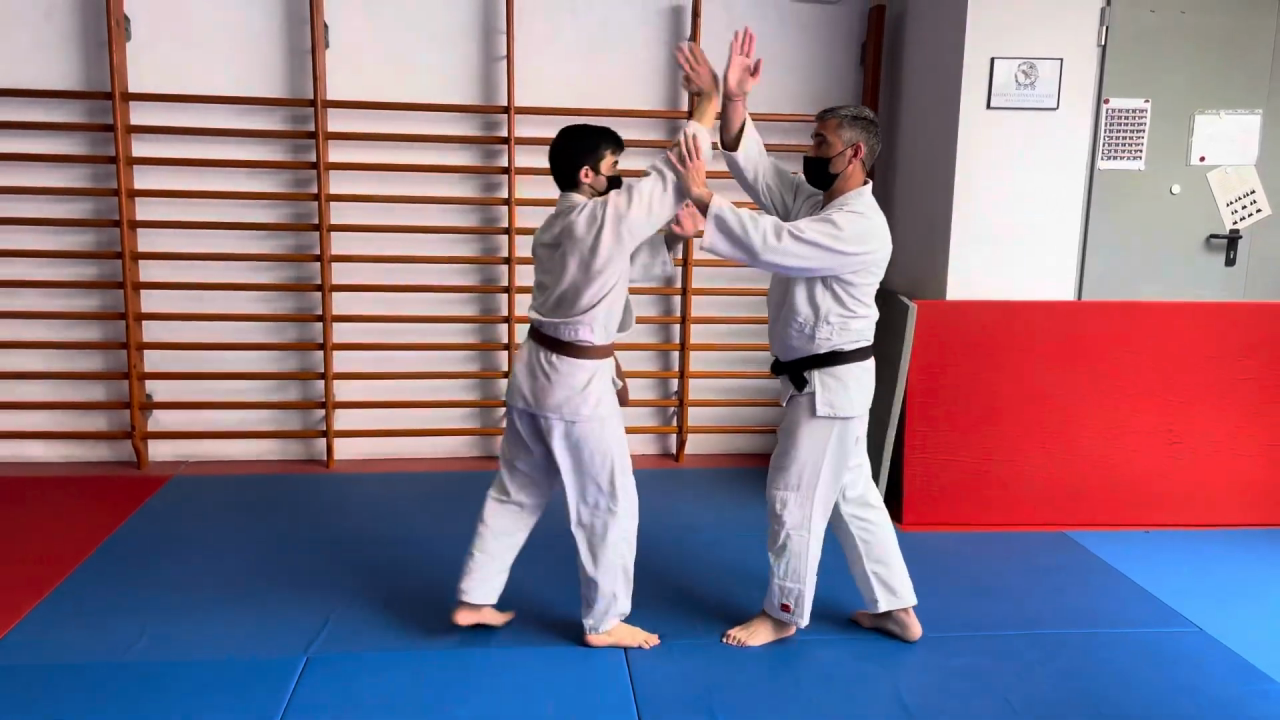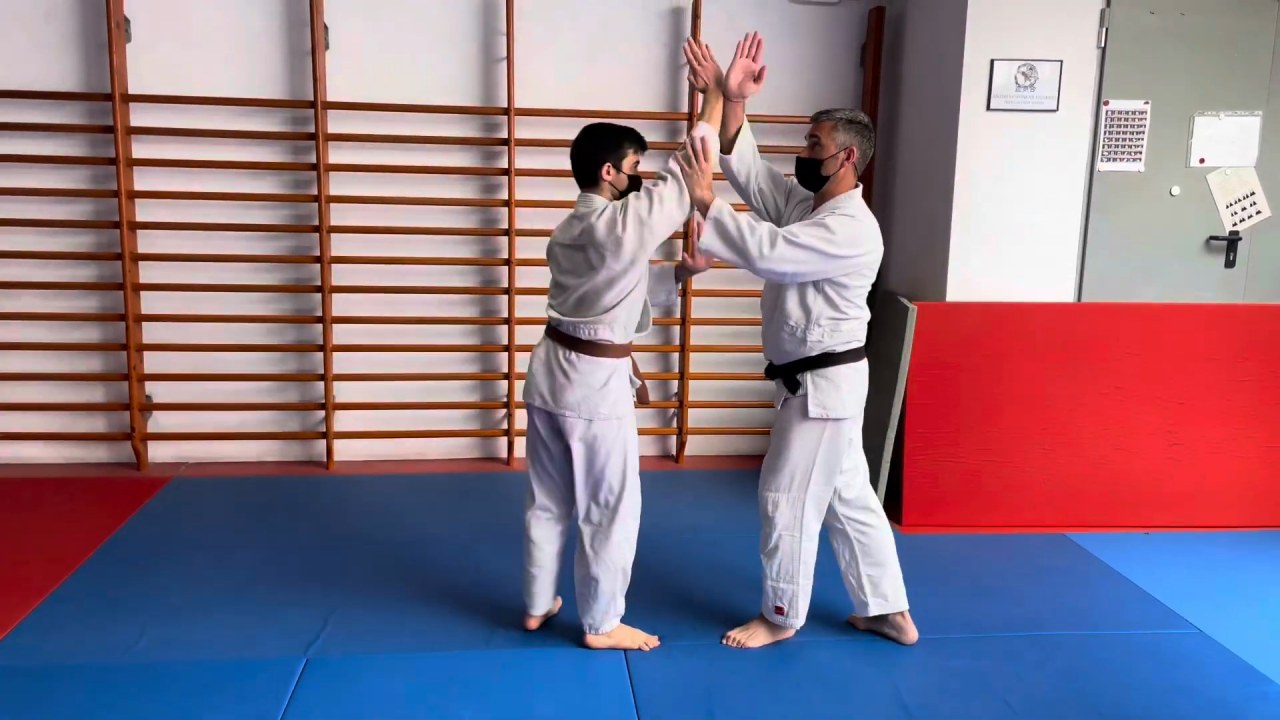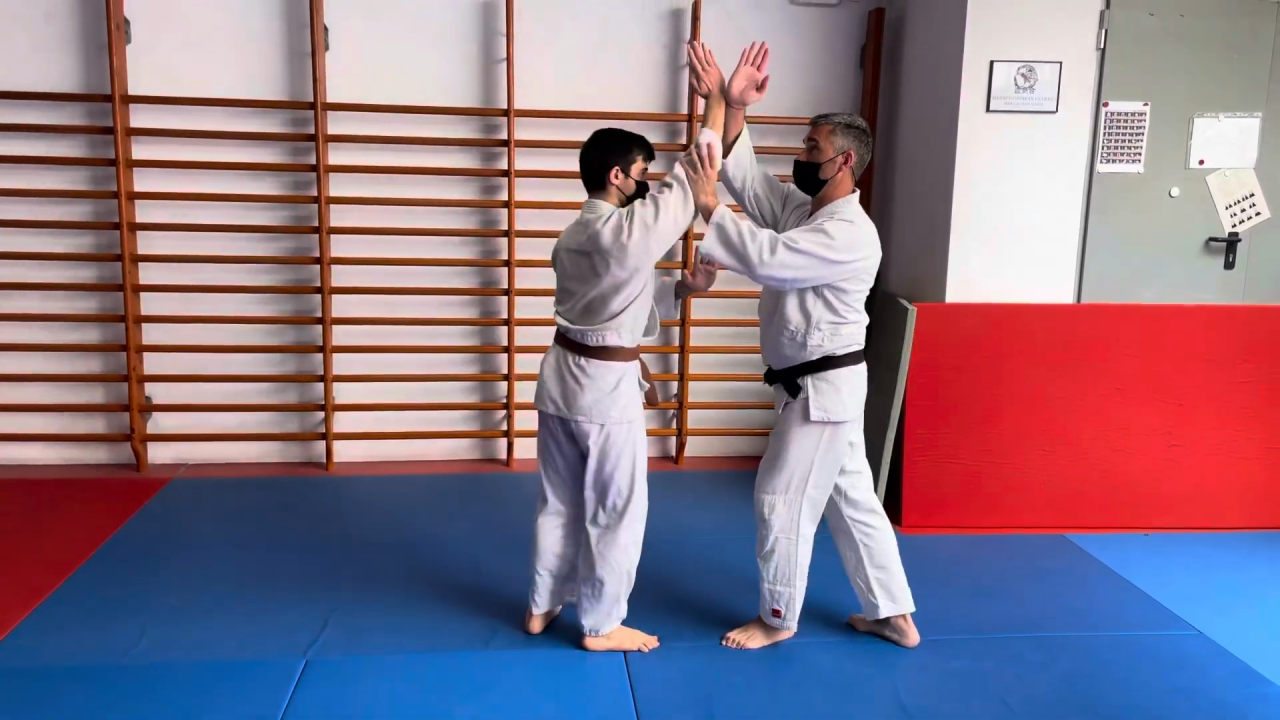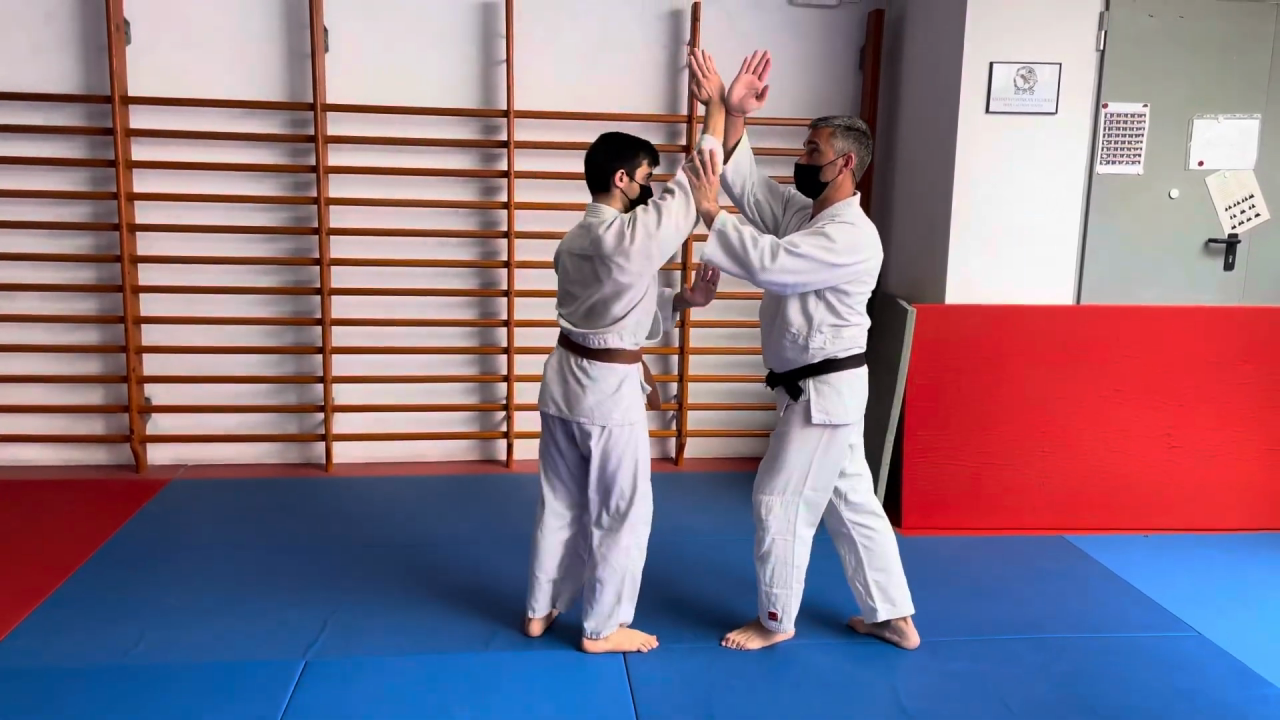
dt=0.1s
person 1, frame 1
left shoulder: (860, 226)
right shoulder: (812, 200)
left elbow: (772, 245)
right elbow: (752, 166)
left wrist: (704, 200)
right wrist: (733, 98)
left hip: (831, 382)
right hip: (824, 378)
left knee: (797, 498)
right knee: (852, 495)
left ankle: (784, 614)
right ankle: (895, 608)
person 1, frame 2
left shoulder: (851, 229)
right shoulder: (804, 203)
left elbow: (768, 250)
right elbow: (748, 168)
left wrist: (706, 202)
right wrist: (732, 100)
left hip: (823, 383)
right hip: (819, 380)
left knee: (788, 500)
right knee: (850, 497)
left ankle: (781, 616)
right ankle: (889, 611)
person 1, frame 3
left shoulder: (851, 233)
right shoulder: (800, 208)
left elbow: (768, 259)
right elbow: (743, 176)
left wrist: (709, 209)
right wrist: (732, 107)
left hip: (822, 388)
right hip: (817, 385)
left knee: (783, 500)
right knee: (852, 499)
left ankle: (777, 618)
right ankle: (893, 614)
person 1, frame 4
left shoulder: (852, 237)
right shoulder: (801, 211)
left elbow: (770, 265)
right elbow: (744, 181)
left wrist: (711, 215)
right wrist: (731, 113)
left hip: (824, 390)
right hip: (817, 387)
left knee: (781, 503)
right knee: (852, 502)
left ankle: (775, 620)
right ankle: (892, 617)
person 2, frame 1
left shoulder: (552, 226)
right shoulder: (606, 219)
right elbow: (670, 172)
left wrist: (671, 229)
right wrist: (708, 99)
left hip: (534, 373)
right hip: (581, 383)
left knee: (515, 497)
right knee: (608, 506)
left ankle: (475, 599)
right ankle: (603, 622)
person 2, frame 2
left shoulder: (566, 231)
right shoulder: (625, 222)
right elbow: (688, 172)
left wrist: (681, 270)
right wrist: (714, 98)
left hip: (550, 371)
right hip: (597, 382)
left knee: (547, 499)
right knee: (610, 508)
left ankle: (536, 602)
right ankle: (601, 622)
person 2, frame 3
left shoulder: (571, 239)
right shoulder: (633, 231)
right elbow: (691, 183)
left wrist: (684, 288)
right wrist: (721, 106)
left hip: (561, 376)
right hip: (607, 389)
left knee: (558, 503)
right knee: (618, 511)
left ankle: (542, 606)
right ankle: (601, 624)
person 2, frame 4
left shoulder: (573, 242)
right shoulder: (633, 237)
right elbow: (692, 189)
left wrist: (684, 300)
right wrist: (721, 113)
left hip: (564, 379)
right hip: (609, 390)
left knee: (559, 505)
right knee: (621, 514)
left ankle: (540, 610)
right ankle: (602, 627)
